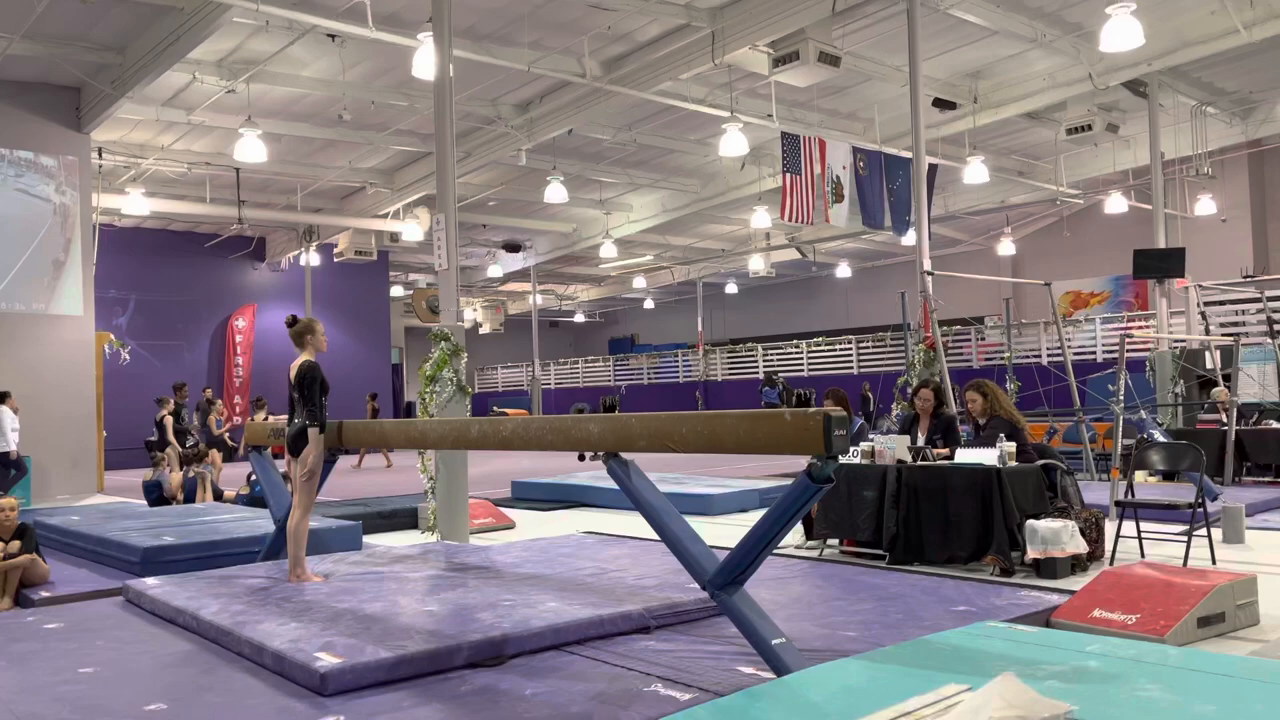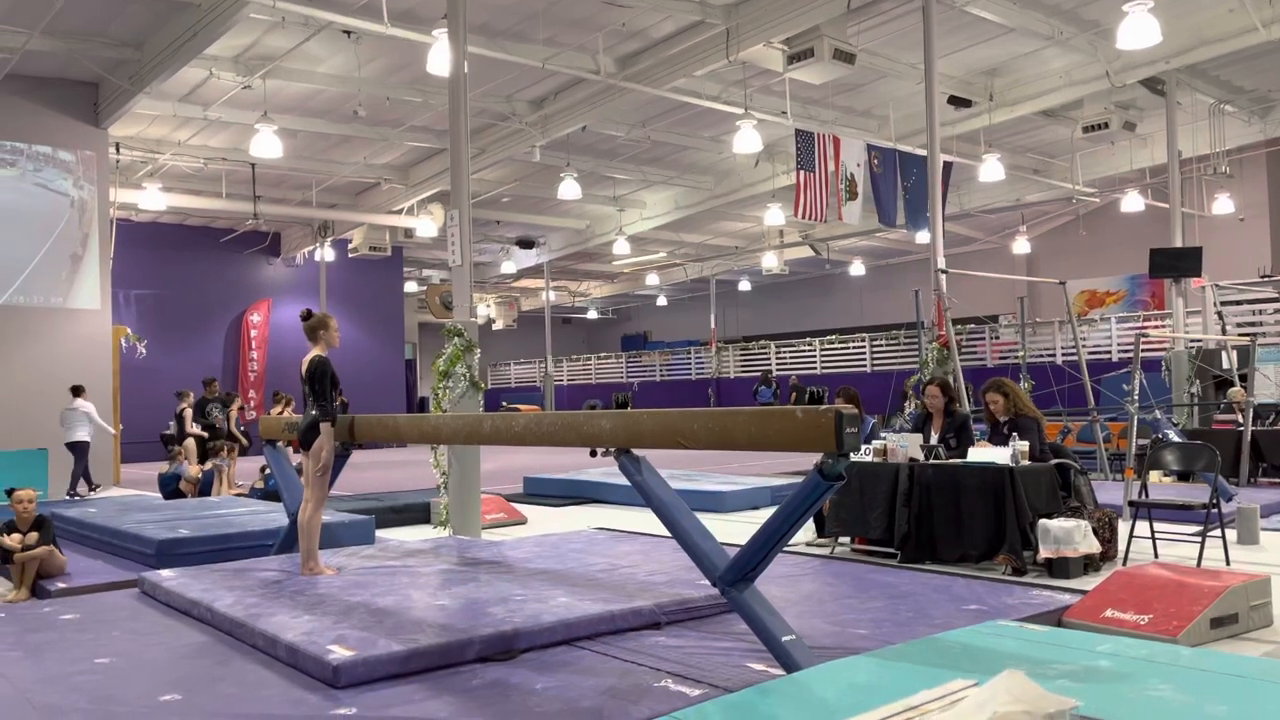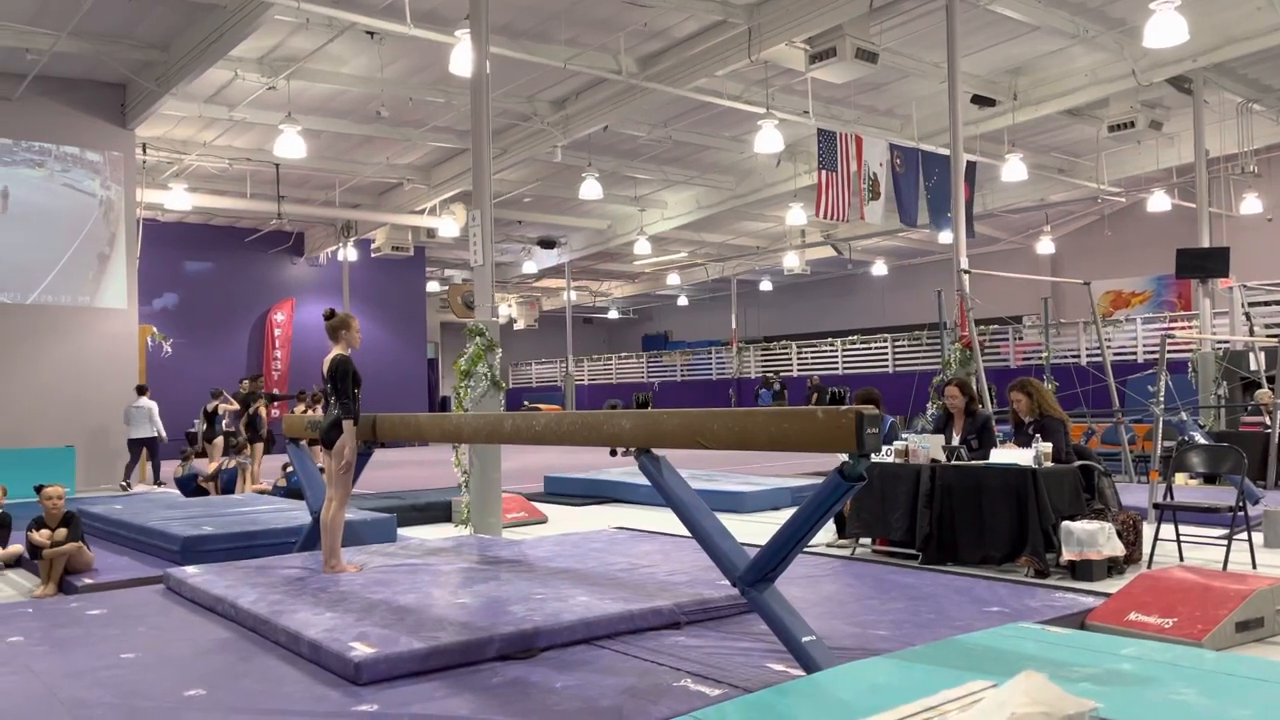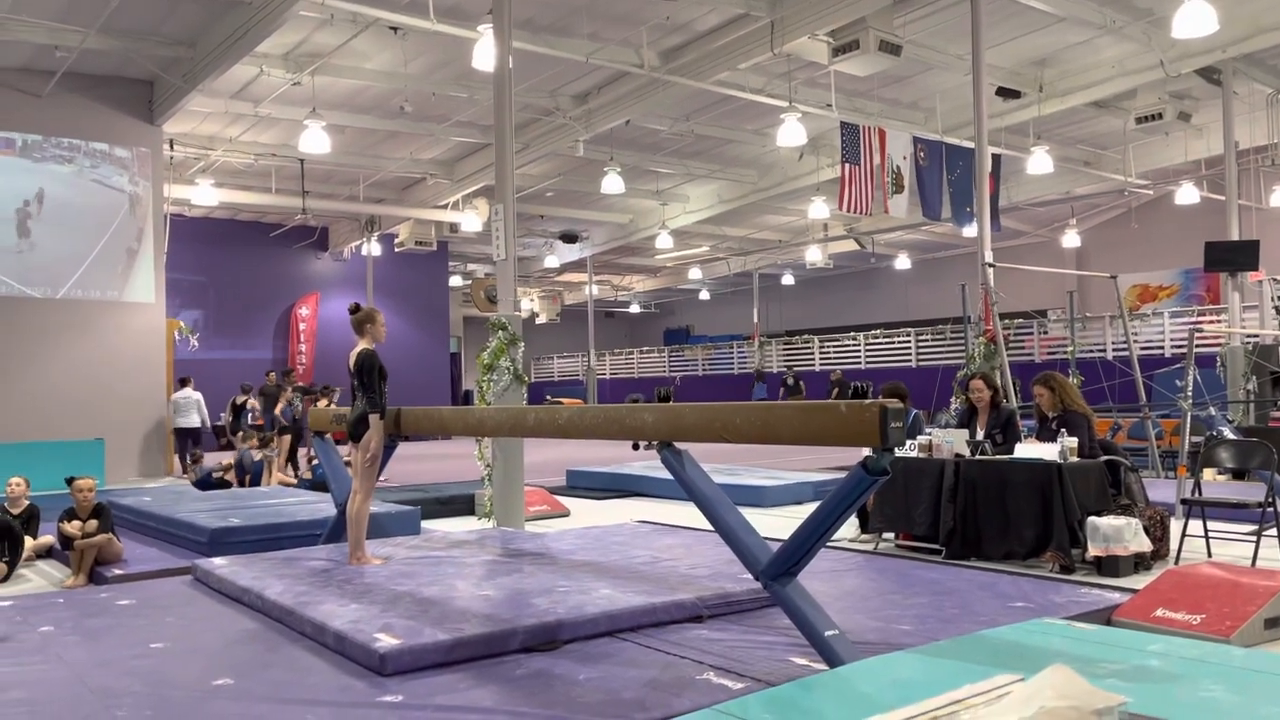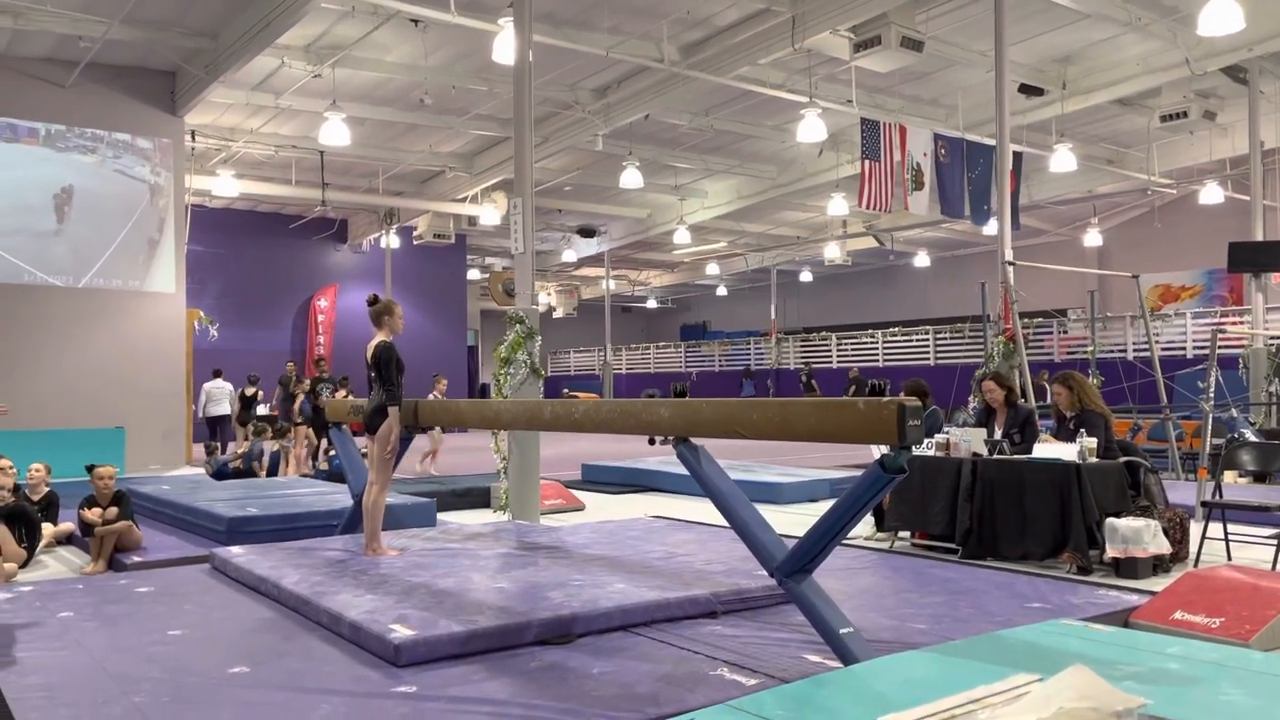
dt=0.7s
person 1, frame 1
left shoulder: (293, 368)
right shoulder: (312, 368)
right elbow: (313, 412)
left wrist: (288, 449)
right wrist: (314, 452)
left hip: (294, 435)
right hip: (307, 437)
left knee: (297, 506)
right knee: (304, 507)
left ankle: (294, 568)
right ankle: (299, 571)
person 1, frame 2
left shoulder: (306, 361)
right shoulder: (322, 362)
right elbow: (324, 406)
right wrist: (327, 447)
left hip: (305, 429)
right hip: (318, 432)
left knee: (308, 499)
right knee: (317, 501)
left ankle: (306, 561)
right ankle: (312, 564)
person 1, frame 3
left shoulder: (327, 361)
right shoulder: (344, 361)
right elbow: (346, 404)
right wrist: (350, 444)
left hip: (327, 428)
right hip: (340, 431)
left knee: (331, 497)
right knee: (340, 498)
left ankle: (328, 559)
right ankle: (334, 561)
person 1, frame 4
left shoulder: (353, 355)
right shoulder: (370, 356)
right elbow: (373, 398)
right wrist: (376, 437)
left hip: (355, 421)
right hip: (367, 424)
left knee: (356, 490)
right knee: (365, 492)
left ankle: (354, 551)
right ankle: (359, 554)
person 1, frame 5
left shoulder: (371, 347)
right shoulder: (387, 348)
right elbow: (391, 390)
right wrist: (395, 429)
left hip: (371, 413)
right hip: (383, 416)
left knee: (372, 482)
right knee: (382, 484)
left ankle: (370, 542)
right ankle: (375, 545)
